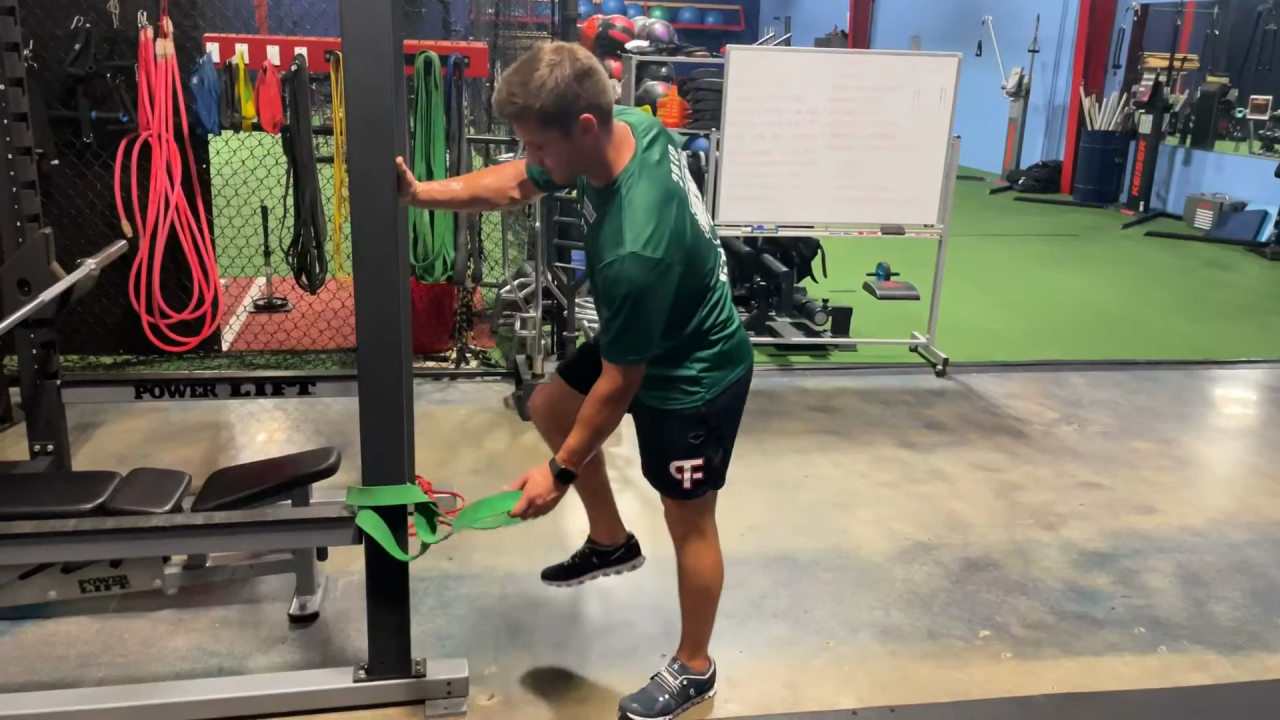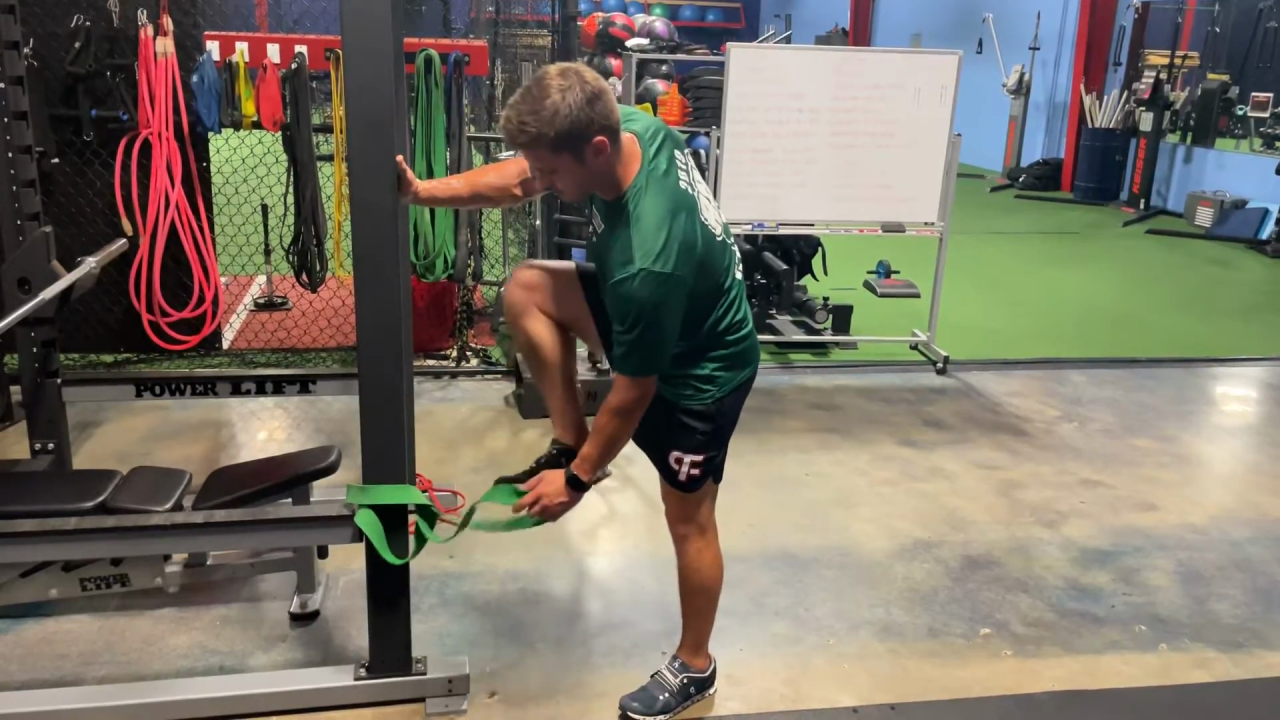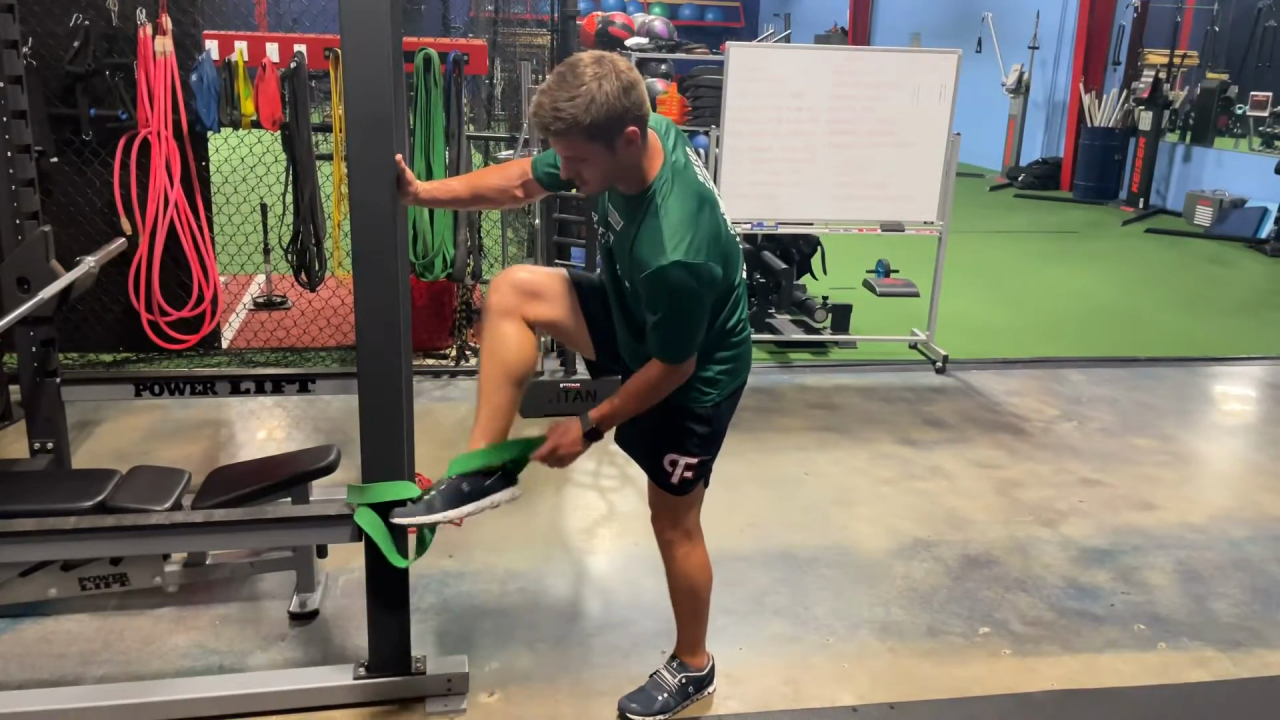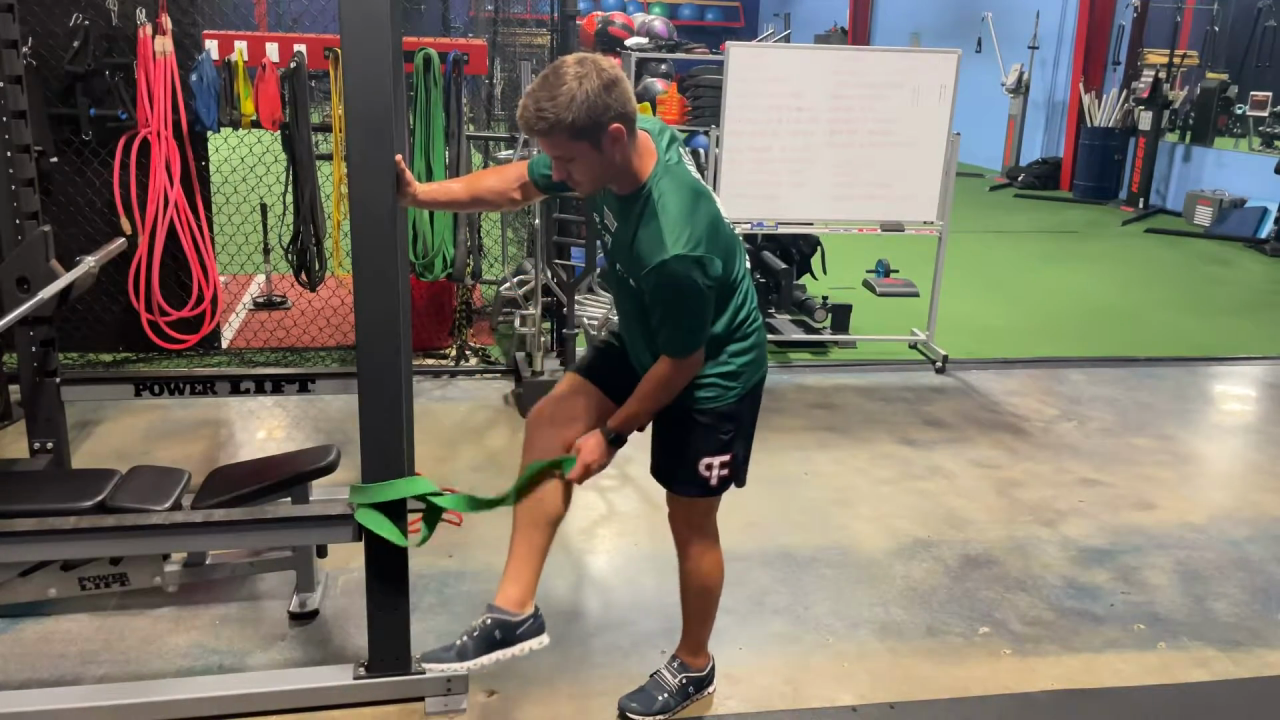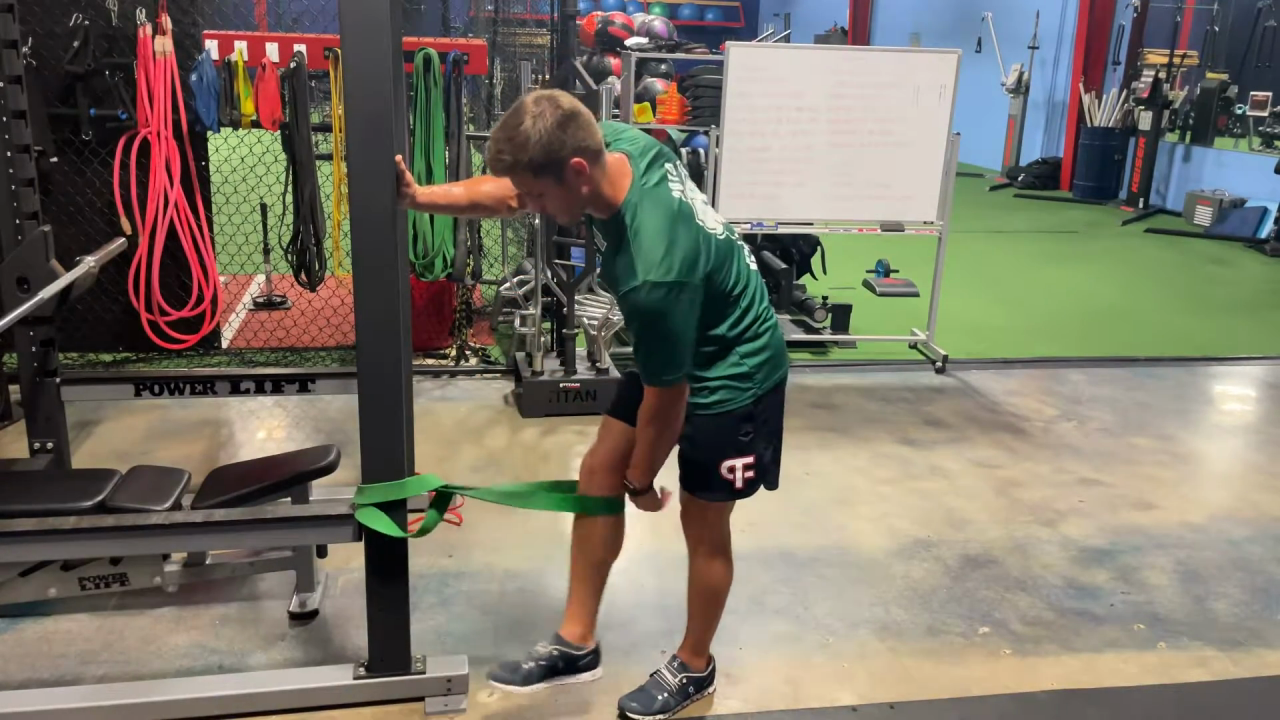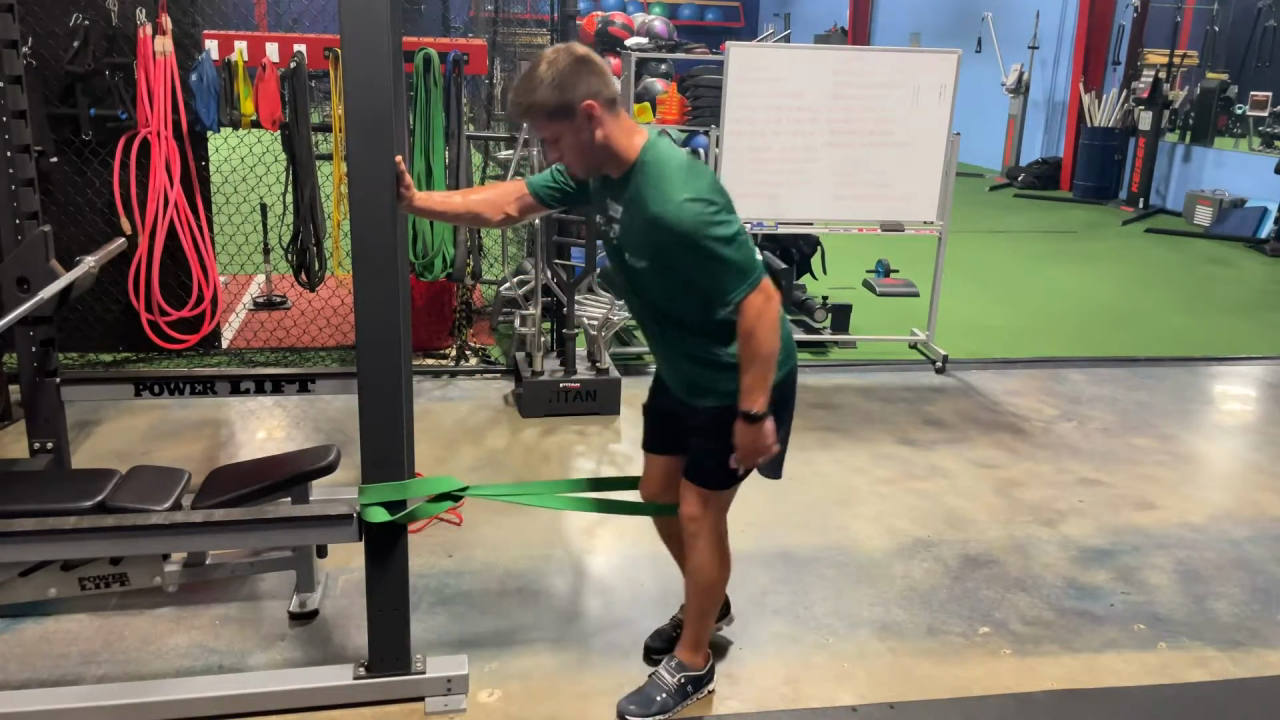
dt=0.7s
person 1, frame 1
left shoulder: (634, 250)
right shoulder: (628, 126)
left elbow: (619, 384)
right elbow: (516, 184)
left wrist: (560, 473)
right wrist: (422, 193)
left hip: (695, 373)
right hip: (649, 336)
left knee: (688, 521)
right knee: (546, 407)
right ankle: (610, 539)
person 1, frame 2
left shoulder: (647, 264)
right shoulder: (631, 129)
left elbow: (631, 393)
right elbow: (516, 182)
left wrist: (577, 480)
right wrist: (423, 191)
left hip: (700, 368)
right hip: (658, 323)
left knee: (687, 518)
right knee: (525, 289)
left ankle: (694, 666)
right ankle: (568, 442)
person 1, frame 3
left shoulder: (675, 253)
right shoulder: (631, 137)
left elbow: (671, 367)
right elbow: (522, 180)
left wrist: (589, 428)
right wrist: (423, 191)
left hip: (693, 374)
right hip: (637, 318)
left knee: (672, 521)
right knee: (512, 291)
left ankle: (692, 666)
right ankle: (485, 469)
person 1, frame 4
left shoulder: (675, 246)
right shoulder: (621, 141)
left elbow: (681, 363)
right elbow: (517, 185)
left wrist: (611, 435)
right wrist: (422, 193)
left hip: (712, 372)
right hip: (644, 341)
left knee: (689, 521)
right knee: (546, 423)
left ankle: (693, 666)
right ankle: (515, 611)
person 1, frame 5
left shoulder: (653, 272)
right shoulder: (617, 143)
left elbow: (668, 397)
right elbow: (510, 194)
left wrist: (642, 479)
right wrist: (420, 196)
left hip: (732, 373)
right hip: (675, 356)
left knee: (702, 522)
right knee: (598, 475)
left ankle: (694, 665)
right ankle: (574, 643)
person 1, frame 6
left shoulder: (677, 204)
right shoulder: (602, 162)
left elbow: (760, 304)
right elbow: (511, 203)
left wrist: (753, 413)
right wrist: (416, 201)
left hip: (736, 375)
right hip: (682, 369)
left knee: (698, 510)
right knee: (658, 495)
left ankle: (692, 663)
right ankle: (708, 605)
